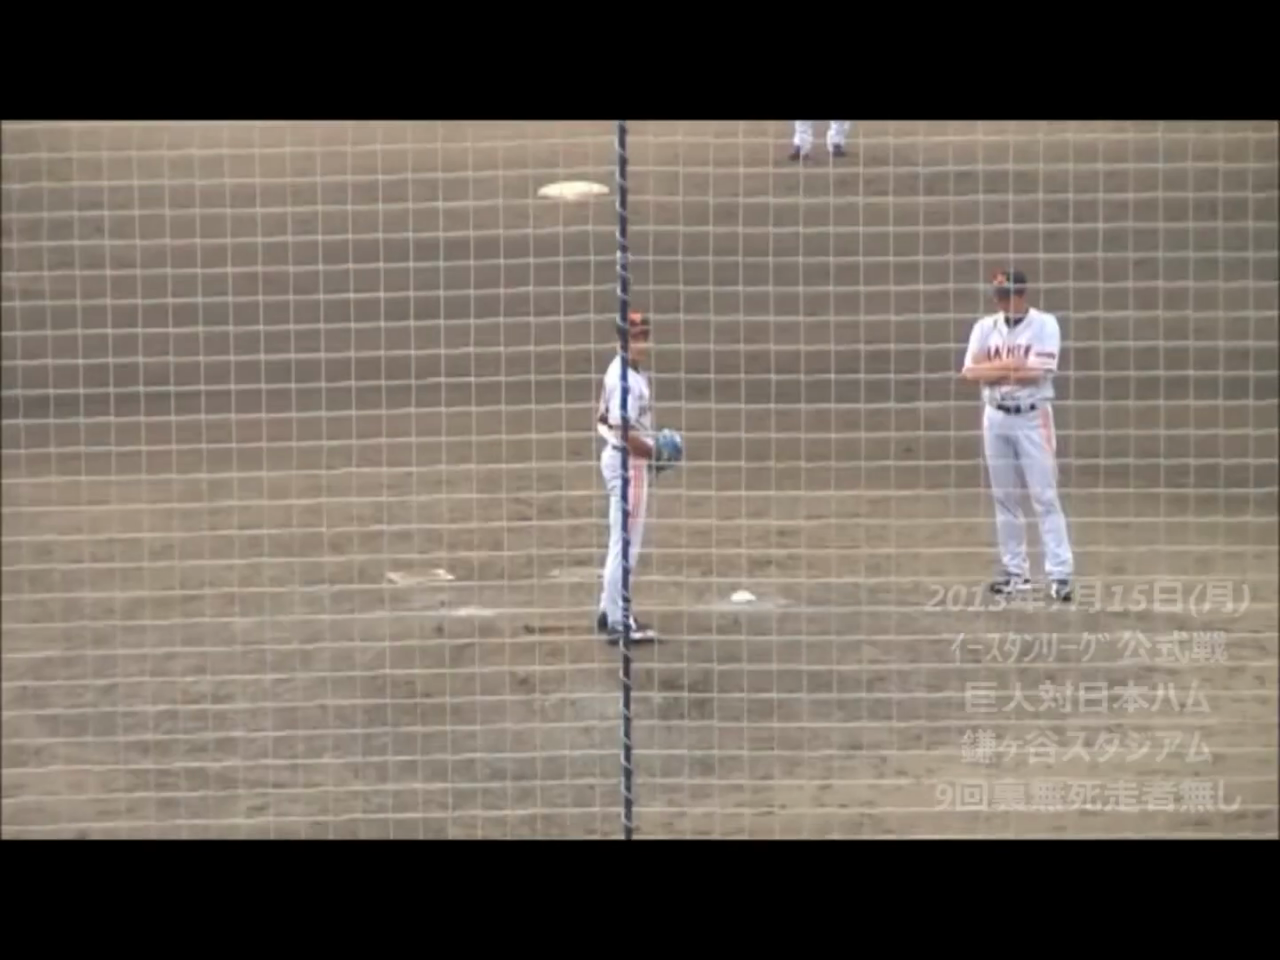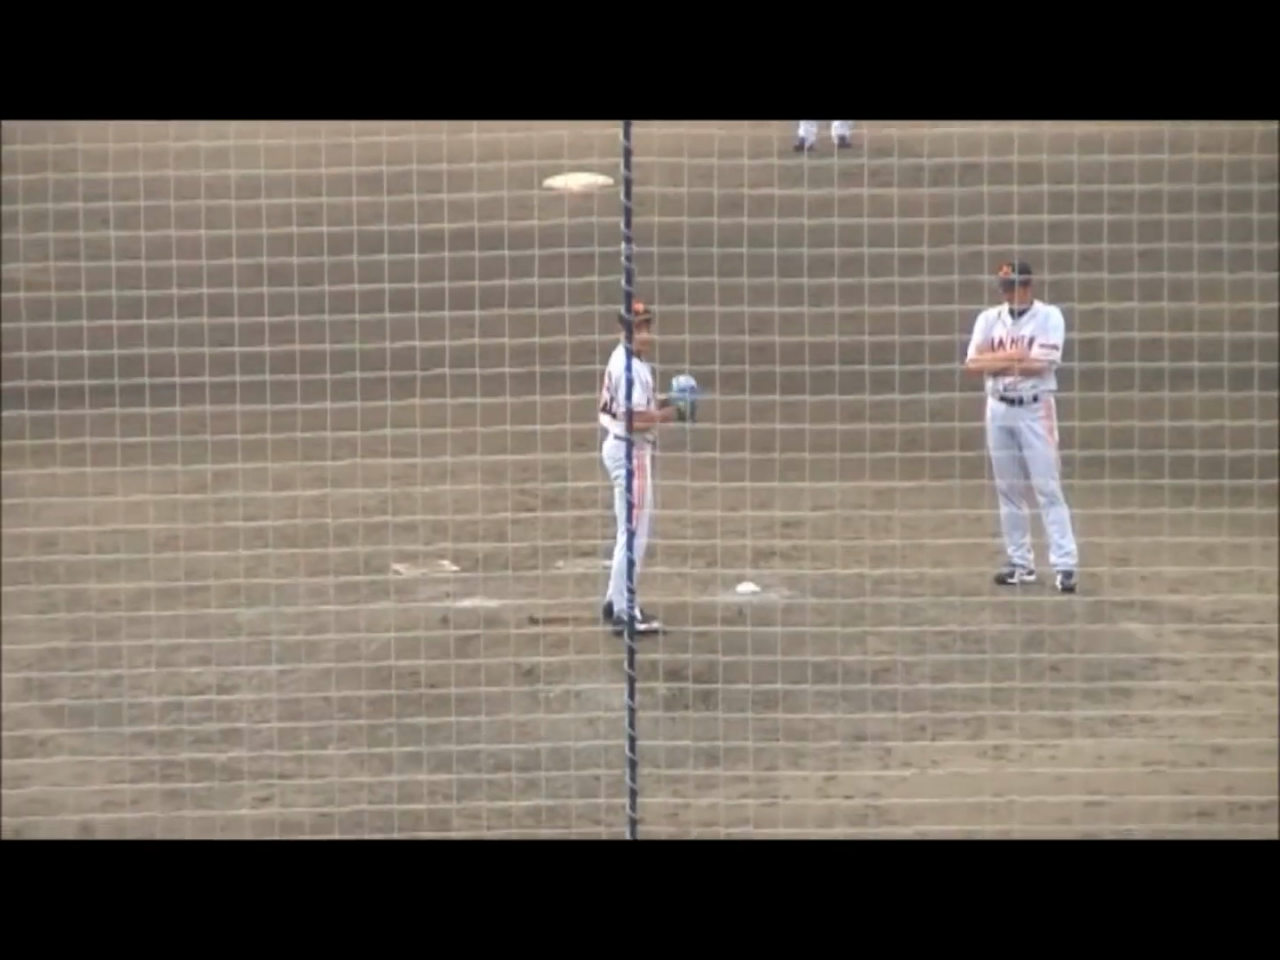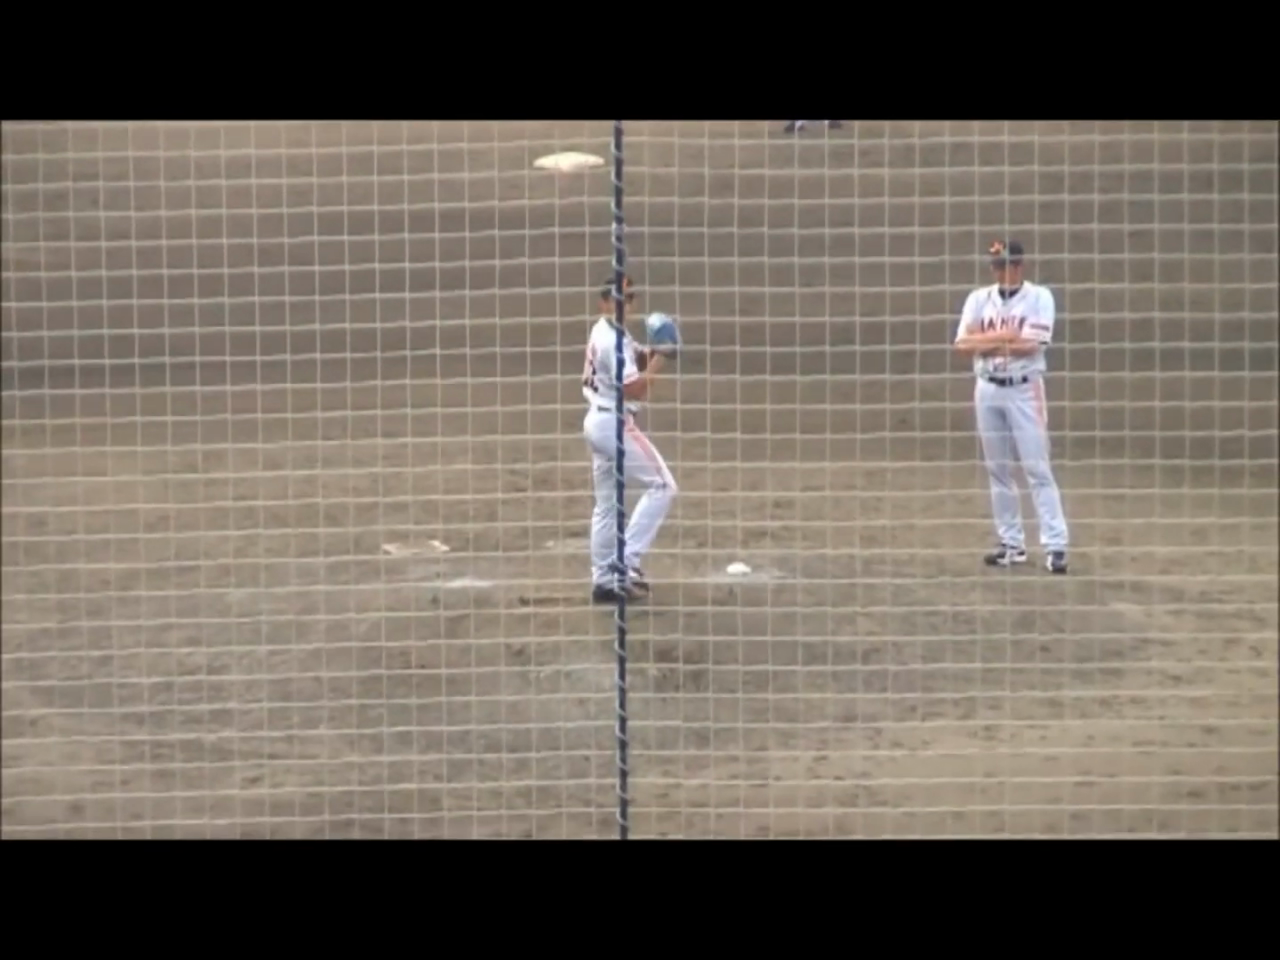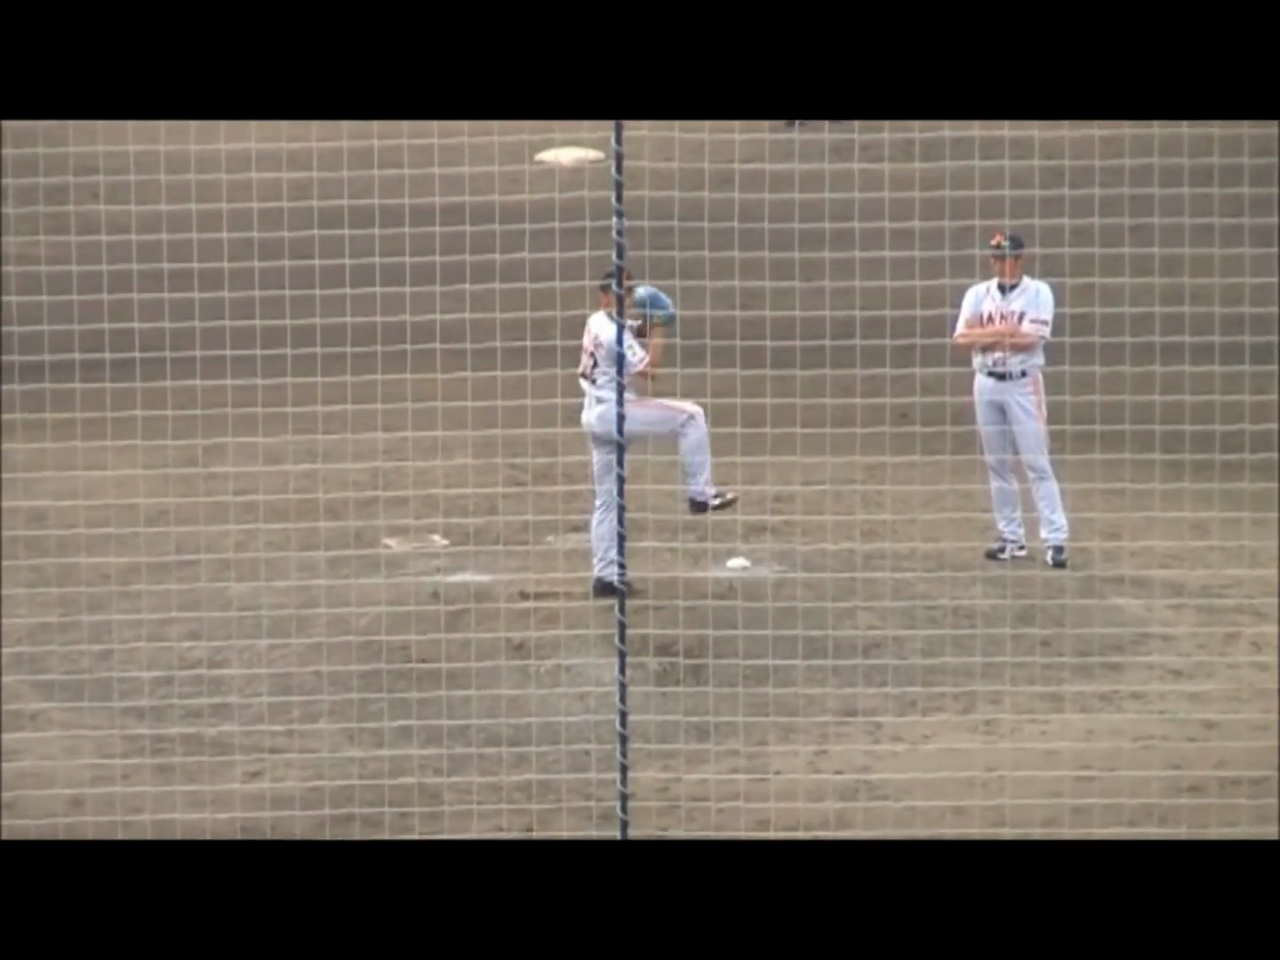
dt=0.3s
person 1, frame 1
left shoulder: (1045, 324)
right shoulder: (984, 327)
left elbow: (1036, 373)
right elbow: (970, 372)
left wrist: (992, 368)
right wrist: (1013, 365)
left hip: (1033, 417)
right hip: (996, 418)
left knee: (1045, 497)
right knee: (1004, 497)
left ankle: (1060, 574)
right ankle: (1015, 572)
person 1, frame 2
left shoulder: (1049, 316)
right shoulder: (989, 318)
left elbow: (1041, 364)
right elbow: (973, 364)
left wrist: (994, 360)
right wrist: (1015, 355)
left hip: (1035, 408)
right hip: (999, 409)
left knee: (1047, 488)
right knee: (1007, 489)
left ankle: (1065, 565)
right ankle: (1020, 563)
person 1, frame 3
left shoulder: (1039, 297)
right shoulder: (978, 299)
left elbow: (1030, 345)
right elbow: (962, 344)
left wrist: (984, 340)
right wrist: (1006, 336)
left hip: (1024, 389)
right hip: (988, 390)
left knee: (1037, 469)
right knee: (997, 470)
left ankle: (1055, 546)
right ankle: (1011, 543)
person 1, frame 4
left shoulder: (1038, 292)
right shoulder: (977, 294)
left elbow: (1030, 339)
right elbow: (961, 339)
left wrist: (983, 336)
right wrist: (1004, 331)
left hip: (1023, 384)
right hip: (986, 385)
left knee: (1037, 464)
right knee: (996, 465)
left ankle: (1055, 541)
right ankle: (1011, 538)
person 2, frame 1
left shoulder: (632, 371)
right shoulder: (623, 376)
right elbow: (623, 432)
left wrist: (653, 445)
right wrist: (654, 453)
left hip: (631, 460)
right hip: (627, 463)
left knee: (624, 541)
right knee: (625, 542)
left ankle: (610, 613)
right ankle: (618, 623)
person 2, frame 2
left shoulder: (631, 360)
right shoulder: (629, 365)
right elbow: (637, 418)
left wrist: (663, 404)
right wrist: (673, 411)
left hip: (624, 448)
right hip: (629, 451)
left knee: (629, 531)
right knee: (634, 532)
left ankle: (615, 603)
right ankle: (625, 613)
person 2, frame 3
left shoulder: (607, 332)
right shoulder: (613, 340)
left elbow: (636, 357)
right elbow: (635, 389)
left wrist: (652, 353)
right wrist: (658, 361)
left hip: (599, 422)
right hip: (614, 424)
left knee: (606, 505)
right knee: (662, 487)
left ankle: (605, 580)
right ankle: (627, 563)
person 2, frame 4
left shoulder: (596, 323)
right shoulder: (613, 331)
left elbow: (629, 334)
right elbow: (648, 371)
left wrist: (647, 325)
right wrist: (657, 332)
left hip: (594, 416)
right hip: (615, 414)
left knee: (607, 499)
right knee: (691, 415)
left ankle: (606, 576)
right ankle: (699, 494)
